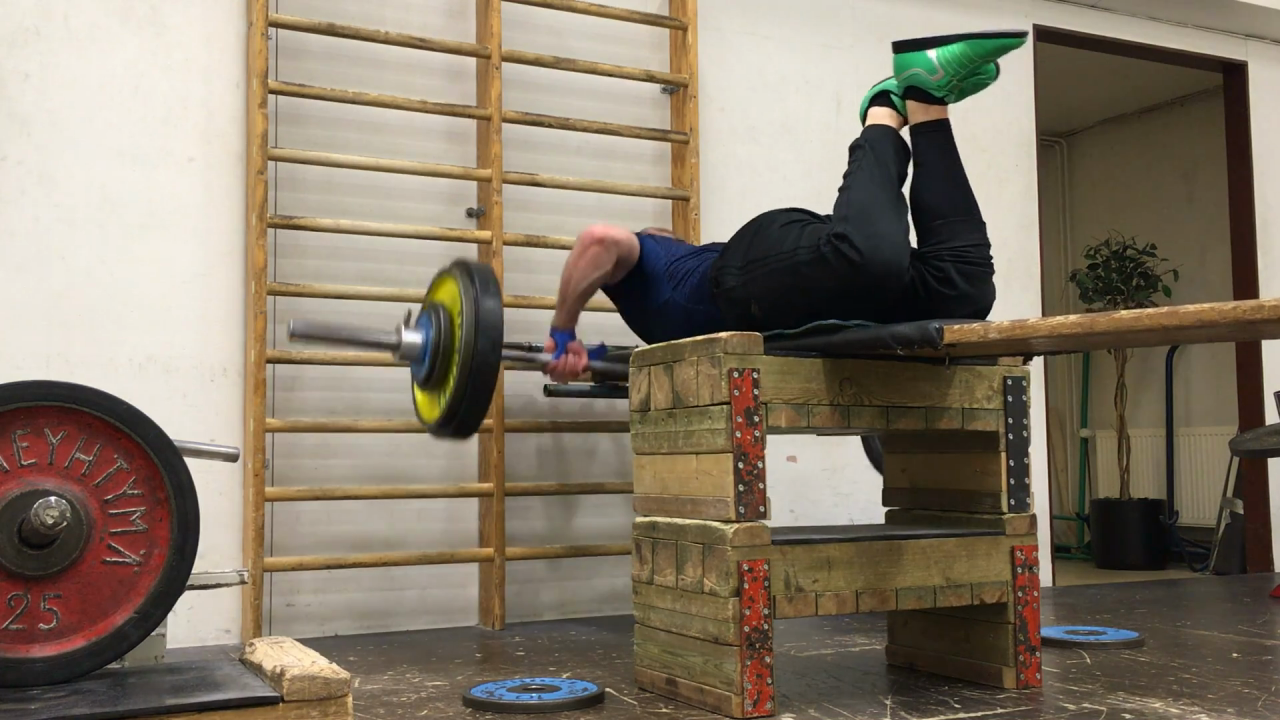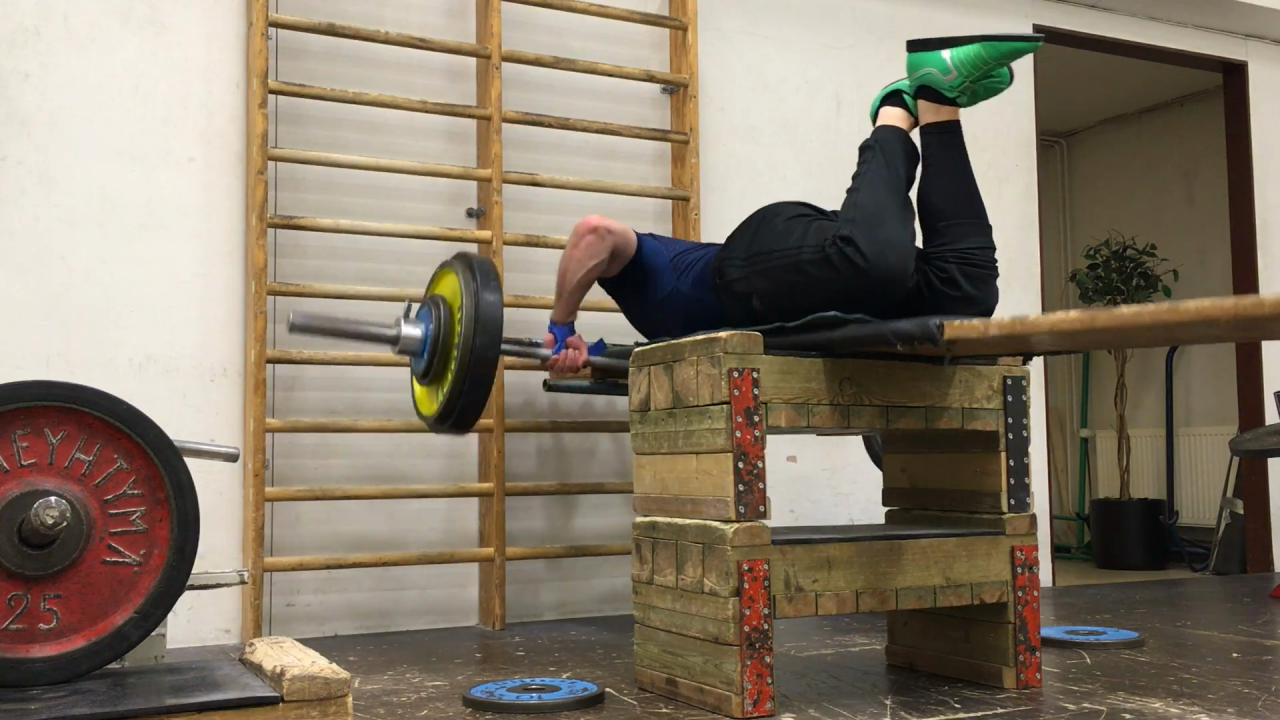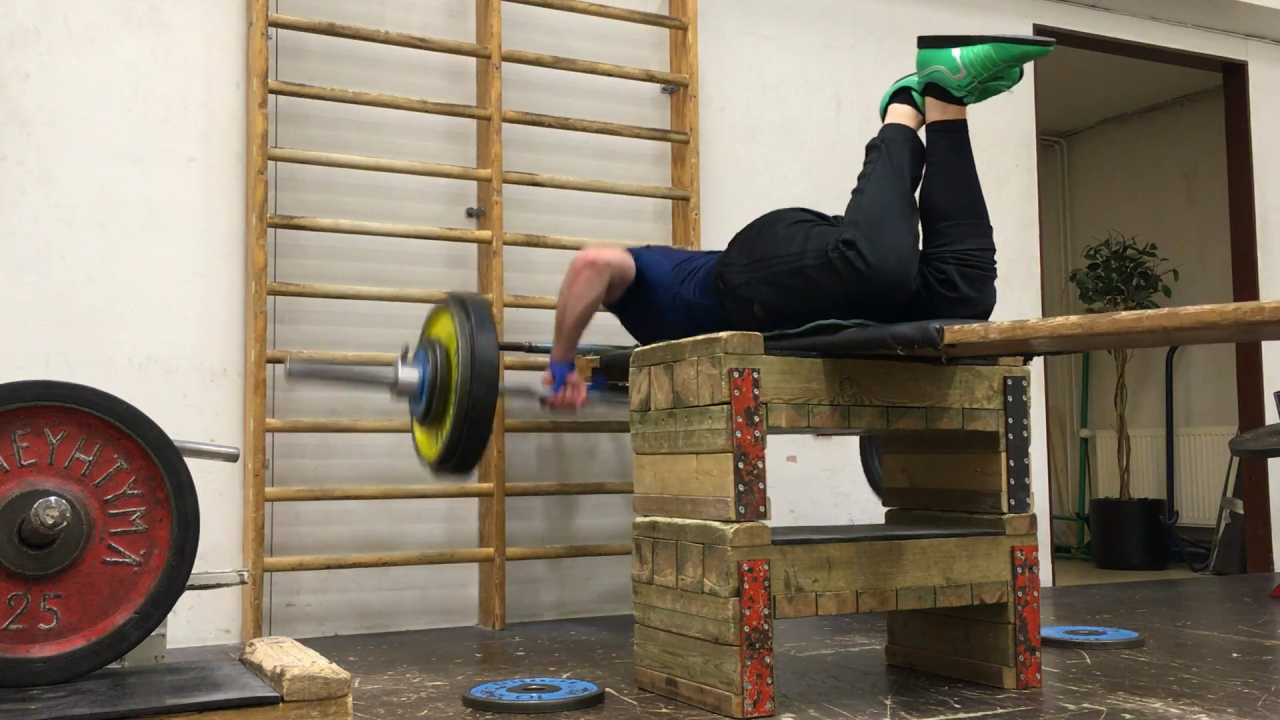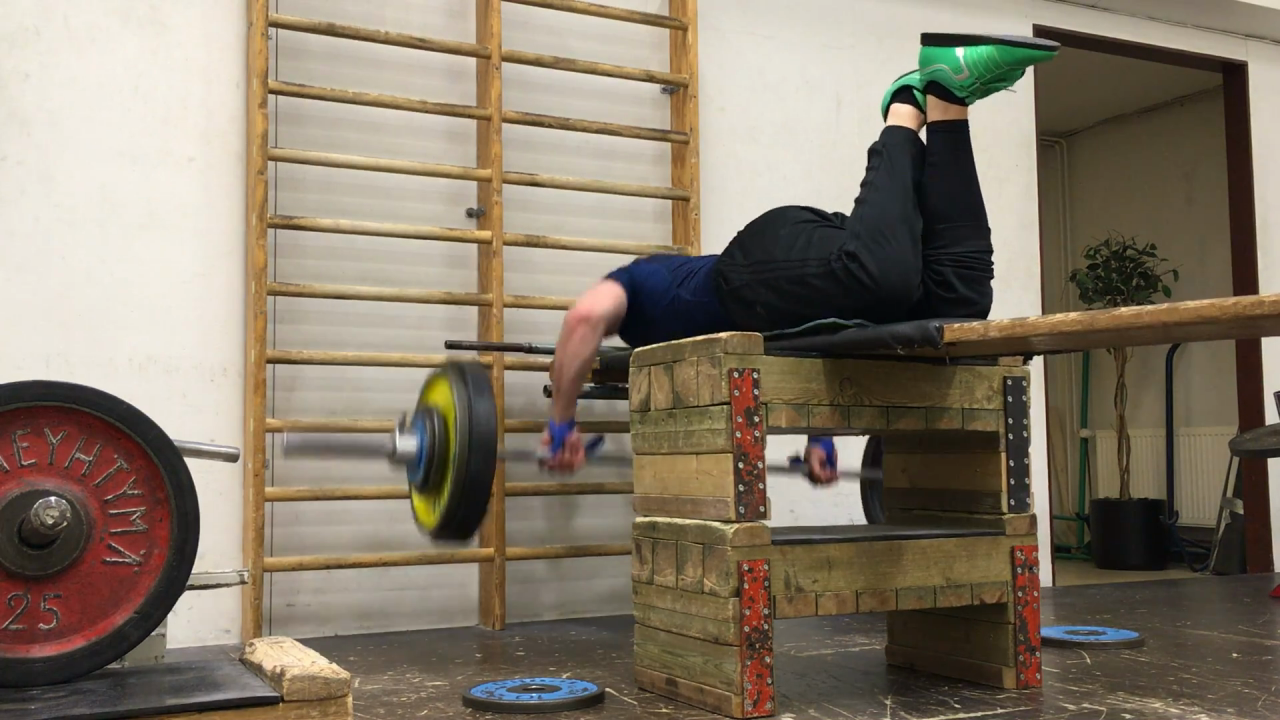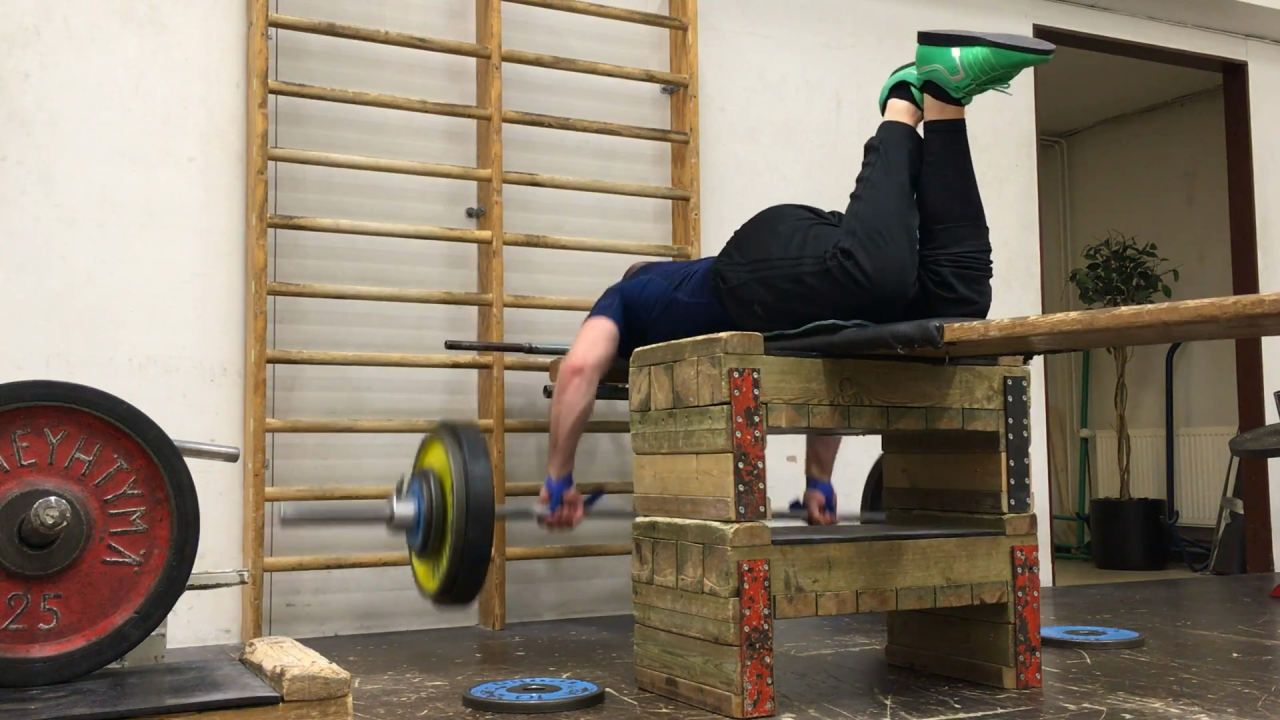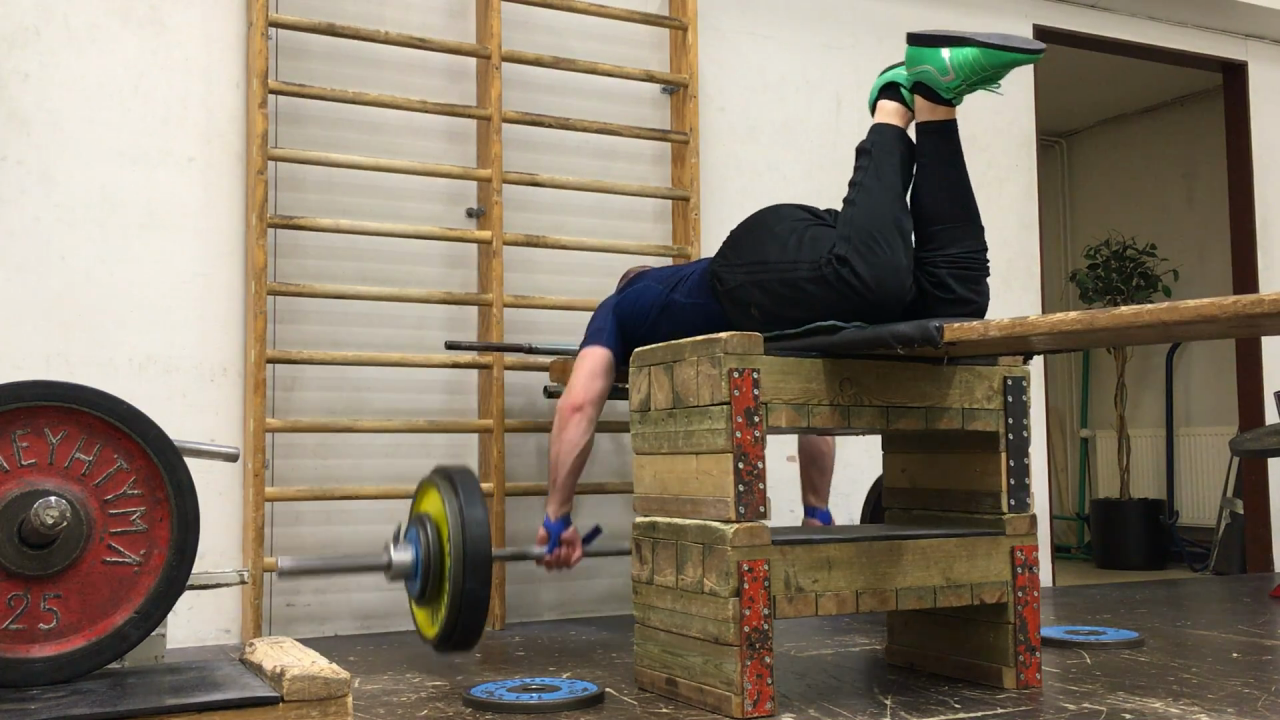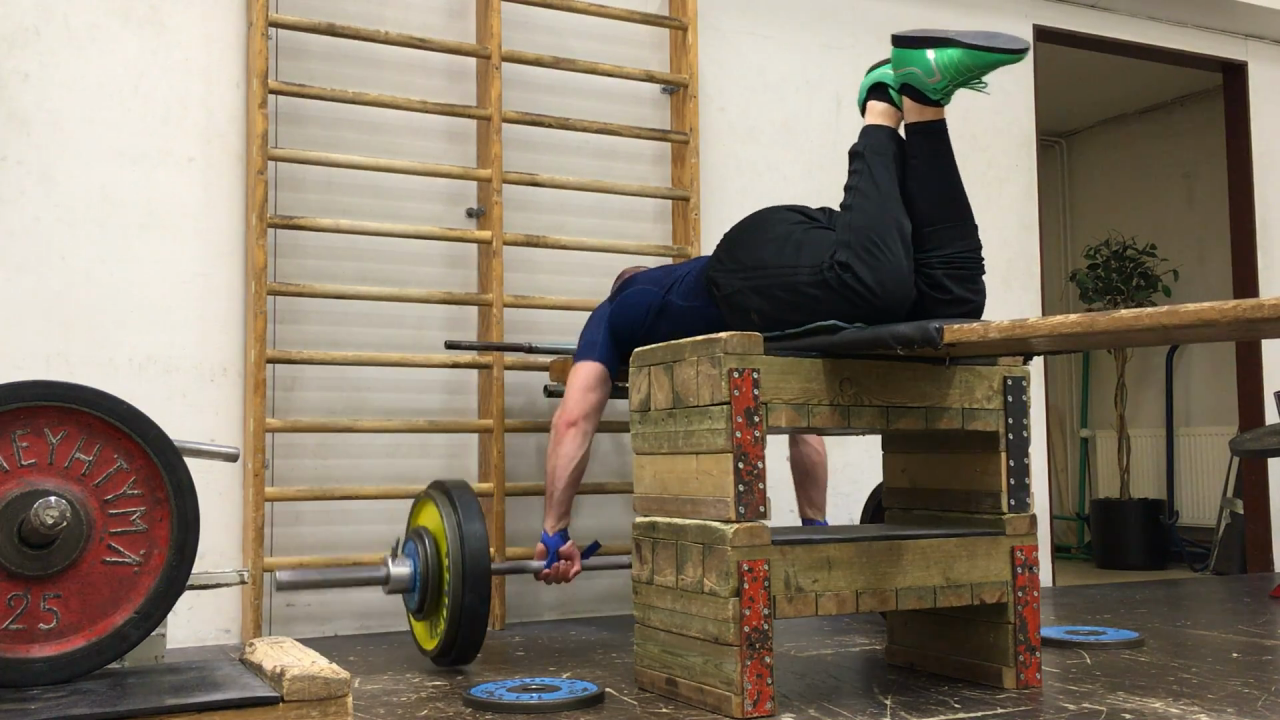
dt=0.1s
person 1, frame 1
left shoulder: (635, 262)
left elbow: (600, 241)
left wrist: (562, 334)
left hip: (760, 275)
right knee: (963, 291)
left ankle: (884, 115)
person 1, frame 2
left shoulder: (635, 266)
left elbow: (595, 232)
left wrist: (562, 327)
left hip: (760, 263)
right knee: (967, 292)
left ankle: (895, 115)
person 1, frame 3
left shoulder: (638, 273)
left elbow: (595, 262)
left wrist: (562, 365)
left hip: (774, 260)
right knee: (965, 293)
left ankle: (904, 114)
person 1, frame 4
left shoulder: (635, 283)
left elbow: (585, 316)
left wrist: (562, 424)
right wrist: (820, 433)
left hip: (768, 266)
right knee: (960, 297)
left ankle: (905, 110)
right ankle: (943, 97)
person 1, frame 5
left shoulder: (624, 301)
left elbow: (580, 368)
left wrist: (559, 480)
right wrist: (819, 481)
left hip: (771, 262)
left knee: (916, 287)
right knee: (959, 298)
left ankle: (902, 106)
person 1, frame 6
left shoulder: (619, 312)
left elbow: (578, 407)
left wrist: (557, 520)
right wrist: (816, 509)
left hip: (762, 265)
left knee: (887, 279)
right knee: (955, 297)
left ankle: (893, 106)
right ankle: (930, 95)
person 1, frame 7
left shoulder: (614, 318)
left elbow: (574, 421)
left wrist: (554, 533)
right wrist: (815, 526)
left hip: (763, 267)
right hip: (781, 293)
left knee: (914, 291)
left ankle: (883, 105)
